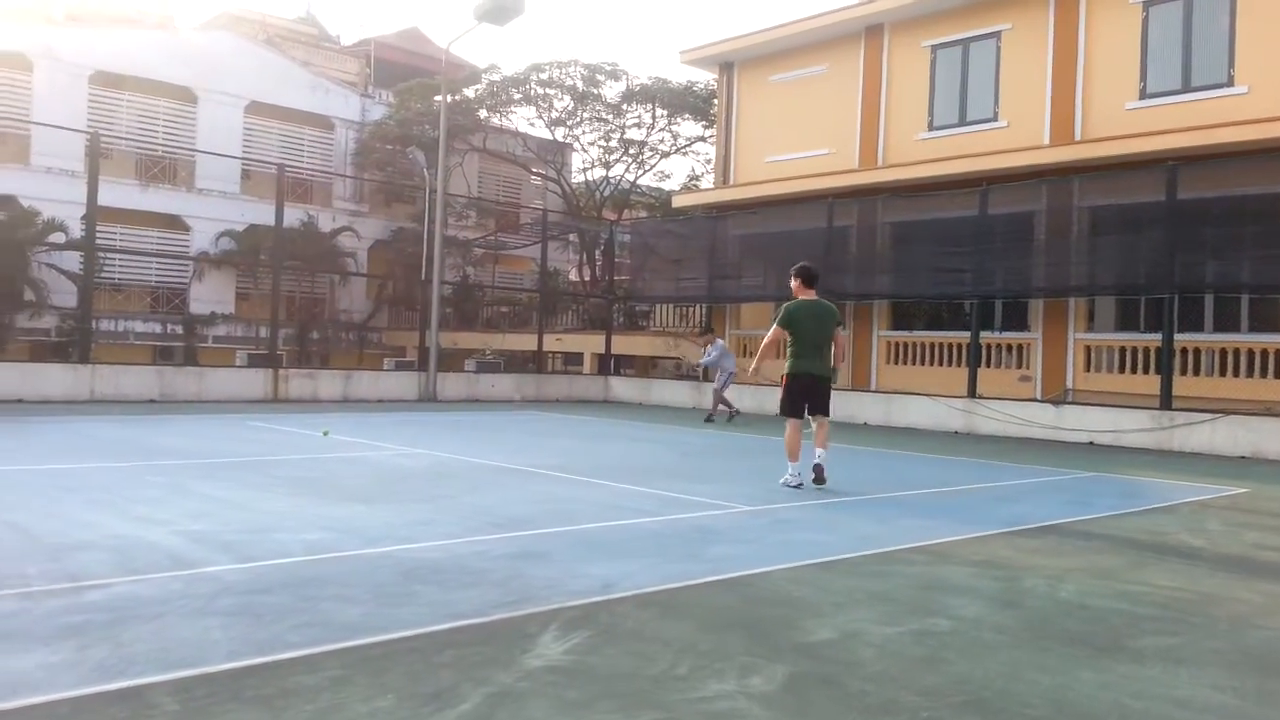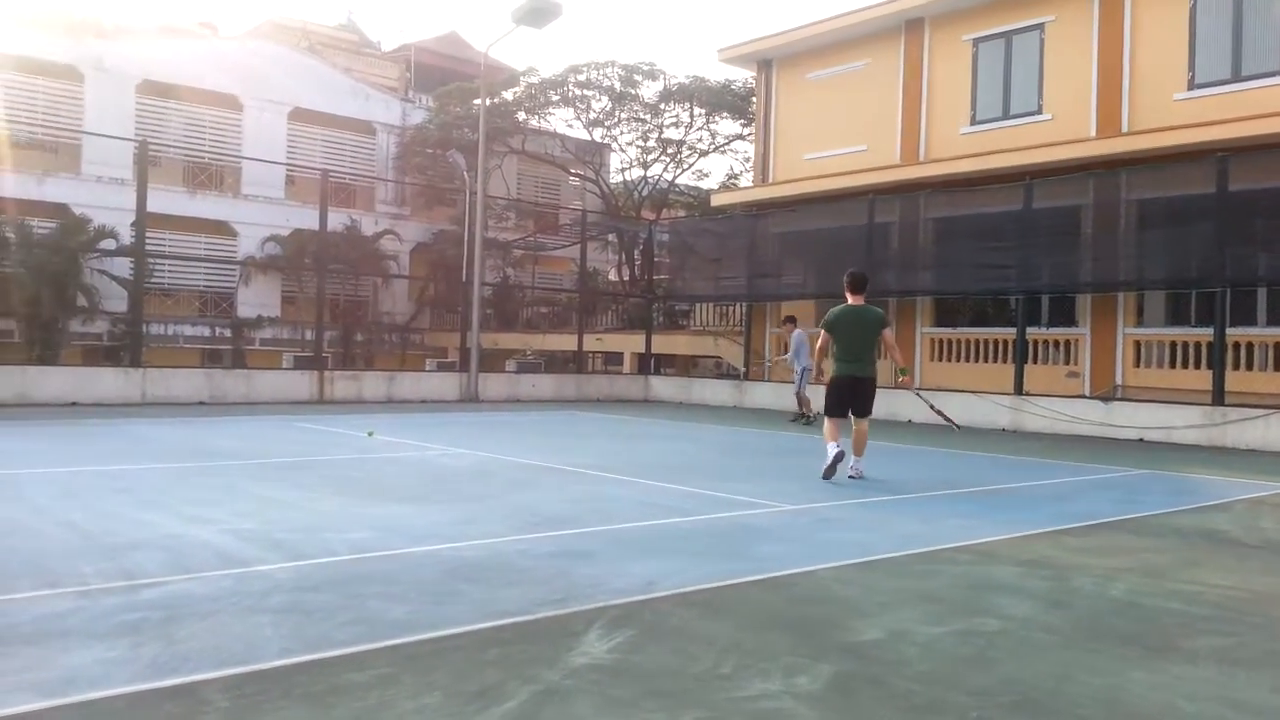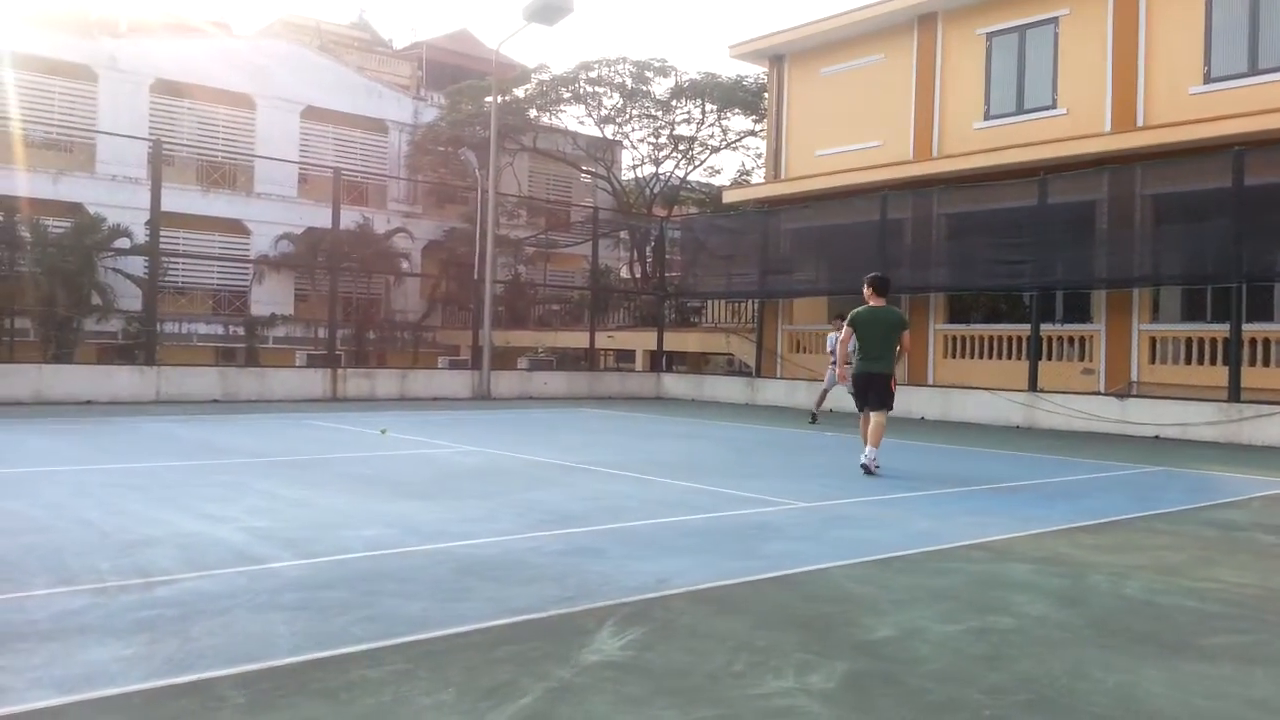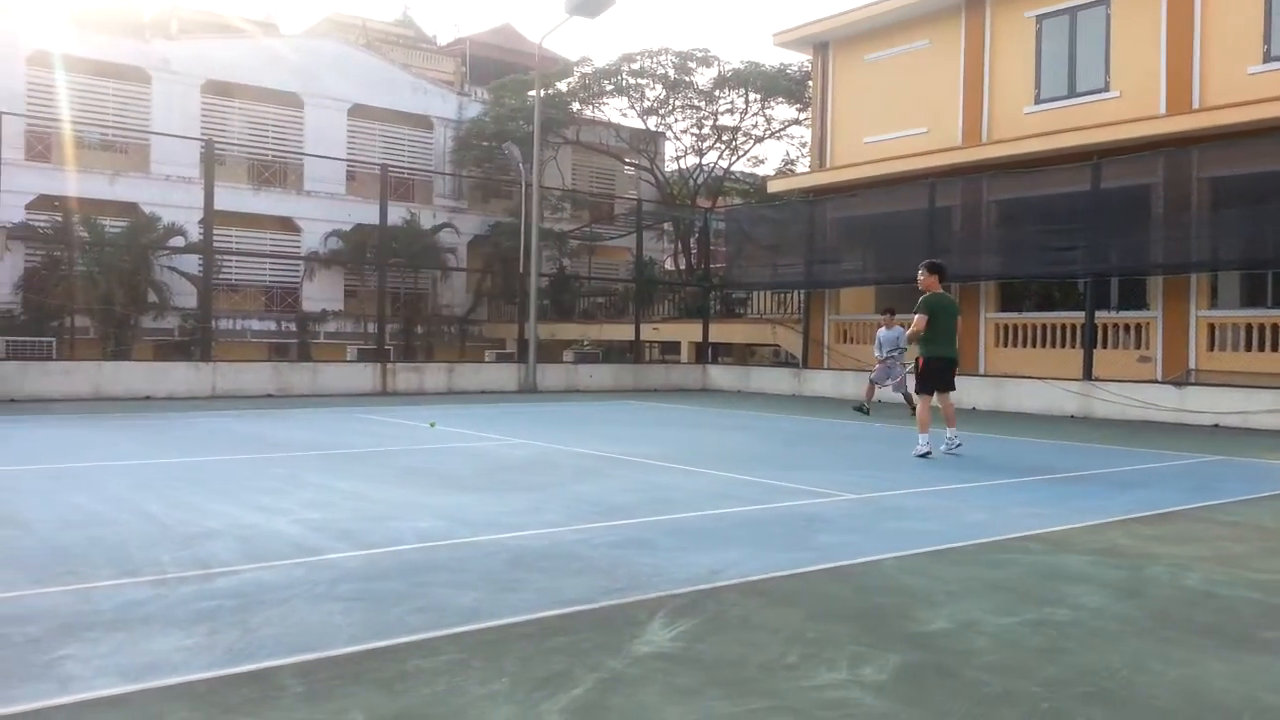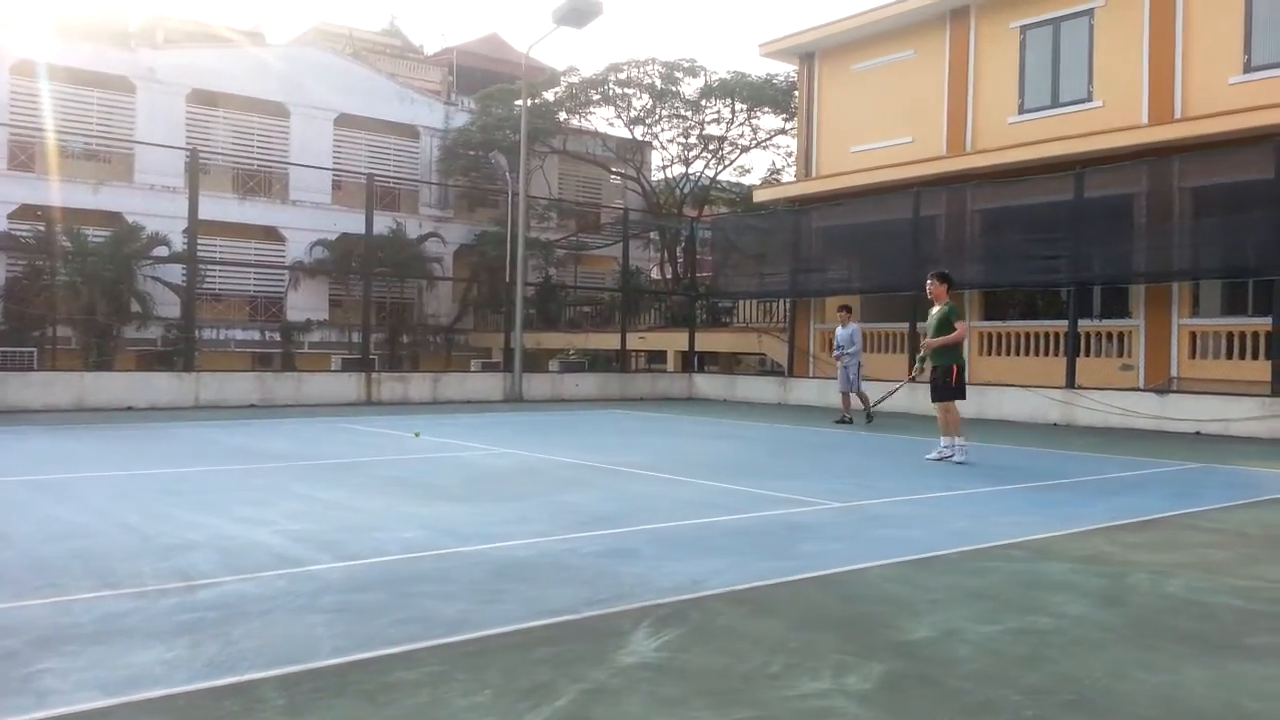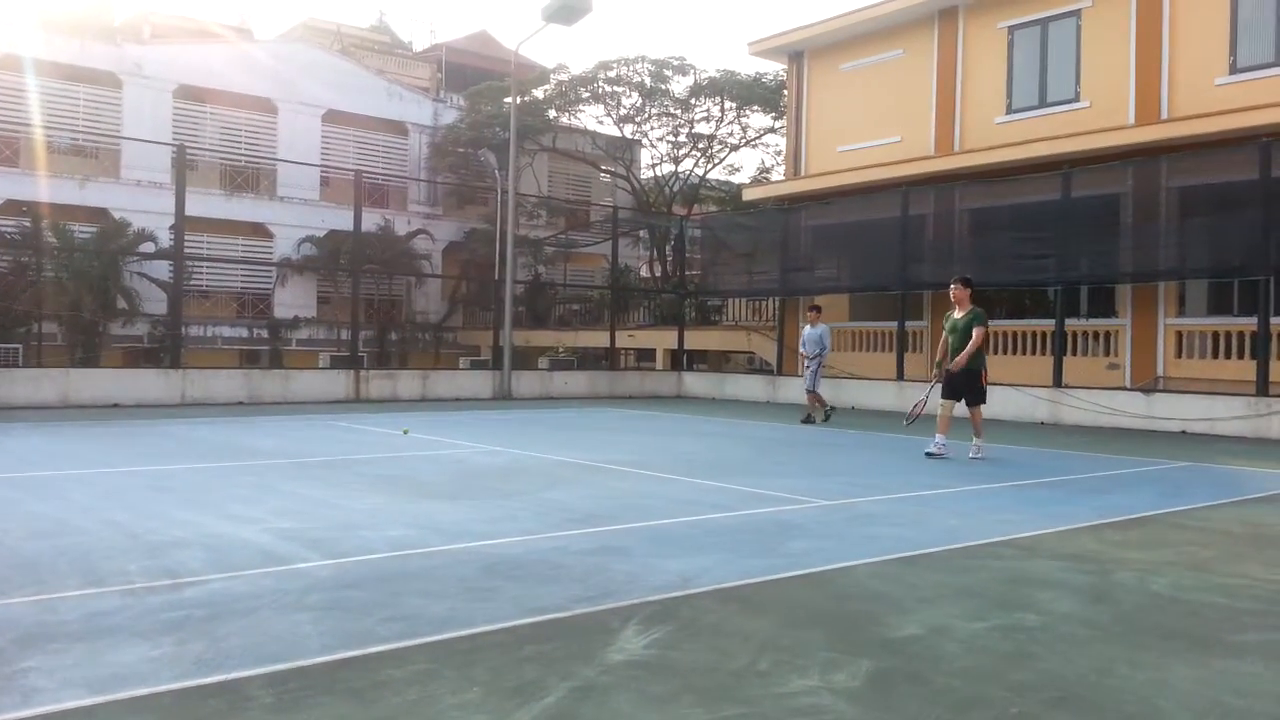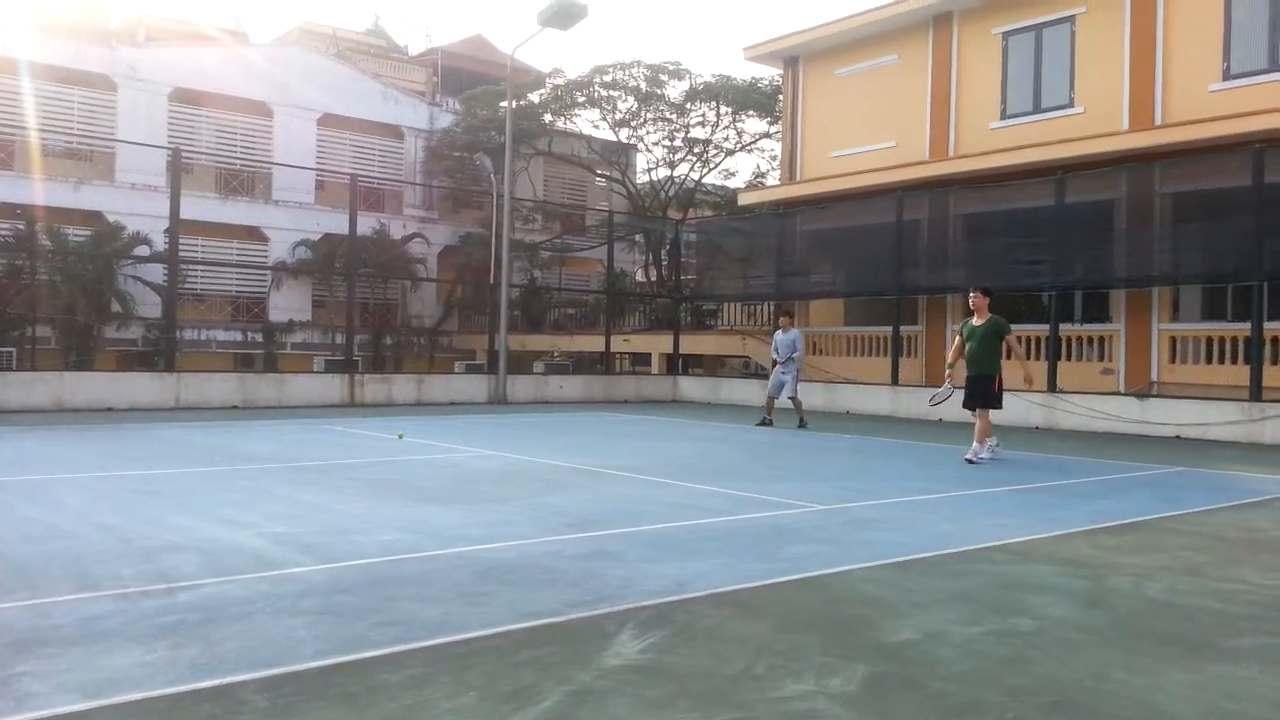
dt=0.4s
person 1, frame 1
left shoulder: (791, 309)
right shoulder: (831, 310)
left elbow: (771, 340)
right elbow: (839, 344)
left wrist: (755, 364)
right wrist: (835, 368)
left hip: (797, 372)
right hip: (822, 373)
left knee: (793, 422)
right knee: (820, 420)
left ankle: (794, 473)
right ankle: (820, 458)
person 1, frame 2
left shoulder: (834, 314)
right shoulder: (878, 315)
left elbow: (821, 346)
right elbow: (891, 345)
left wrist: (818, 367)
right wrist: (903, 372)
left hip: (840, 375)
right hip: (867, 376)
left knee: (831, 419)
right knee: (861, 422)
left ankle: (833, 450)
right ankle: (856, 466)
person 1, frame 3
left shoulder: (857, 314)
right shoulder: (898, 316)
left elbow: (843, 340)
right elbow: (905, 346)
left wrist: (840, 366)
left hip: (861, 371)
right hip: (884, 373)
left knee: (866, 414)
right knee: (880, 415)
left ankle: (870, 455)
right ankle: (869, 456)
person 1, frame 4
left shoulder: (927, 300)
right shoulder: (951, 301)
left elbow: (917, 328)
left wrist: (910, 337)
left hip: (930, 356)
right hip: (949, 355)
left knee: (924, 399)
right knee: (944, 395)
left ankle: (924, 444)
right ankle: (953, 437)
person 1, frame 5
left shoulder: (952, 309)
right shoulder: (933, 311)
left elbow: (963, 332)
left wrist: (938, 342)
right wrist: (921, 359)
left hip: (951, 365)
right hip: (937, 365)
left knee: (947, 404)
right knee: (940, 407)
left ankle: (960, 445)
right ankle: (946, 446)
person 1, frame 6
left shoulder: (978, 315)
right shoulder: (949, 317)
left elbow: (977, 339)
right elbow: (944, 343)
left wrist: (963, 357)
right wrist: (939, 365)
left hip: (973, 371)
right hip: (952, 370)
left knee: (974, 409)
right knee: (945, 405)
left ankle: (977, 444)
right ankle: (940, 444)
person 1, frame 7
left shoulder: (998, 323)
right shoulder: (966, 324)
left elbow: (1015, 346)
right elbow: (957, 347)
left wrist: (1026, 369)
right wrist: (950, 366)
left hip: (990, 376)
right hip: (972, 375)
left knee: (981, 413)
right knee: (977, 414)
left ankle: (975, 450)
right ankle: (992, 444)
